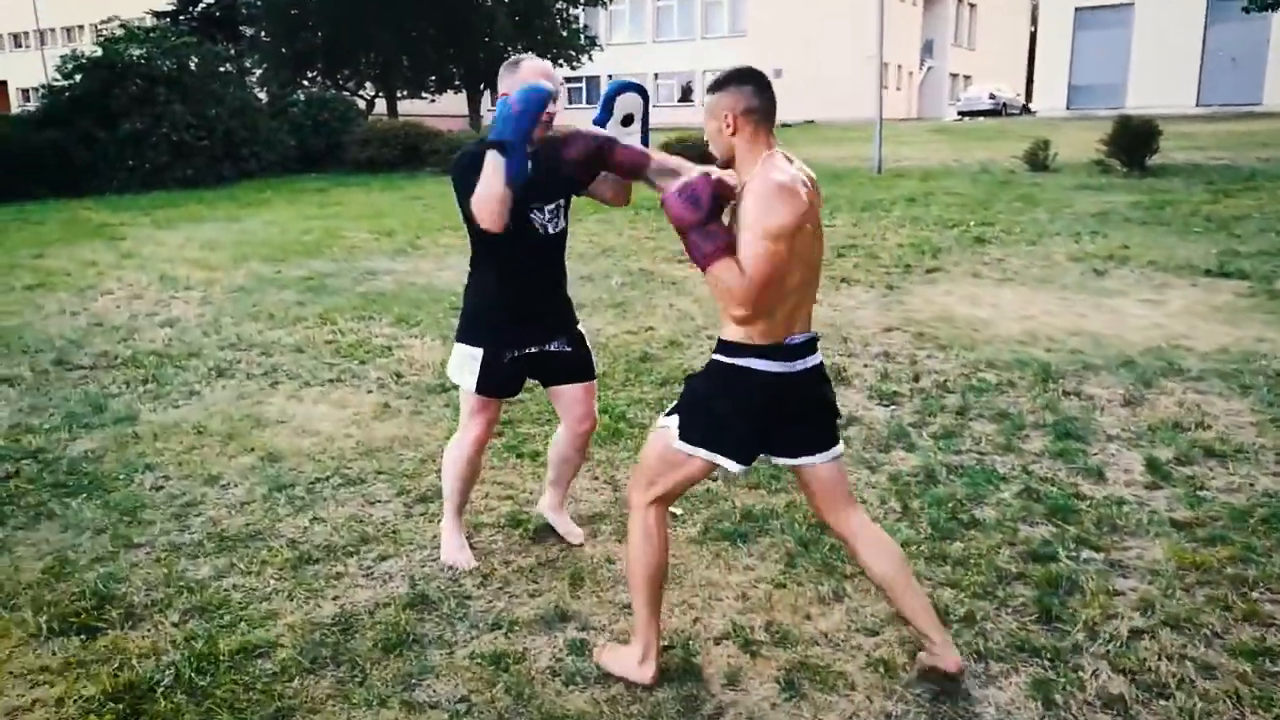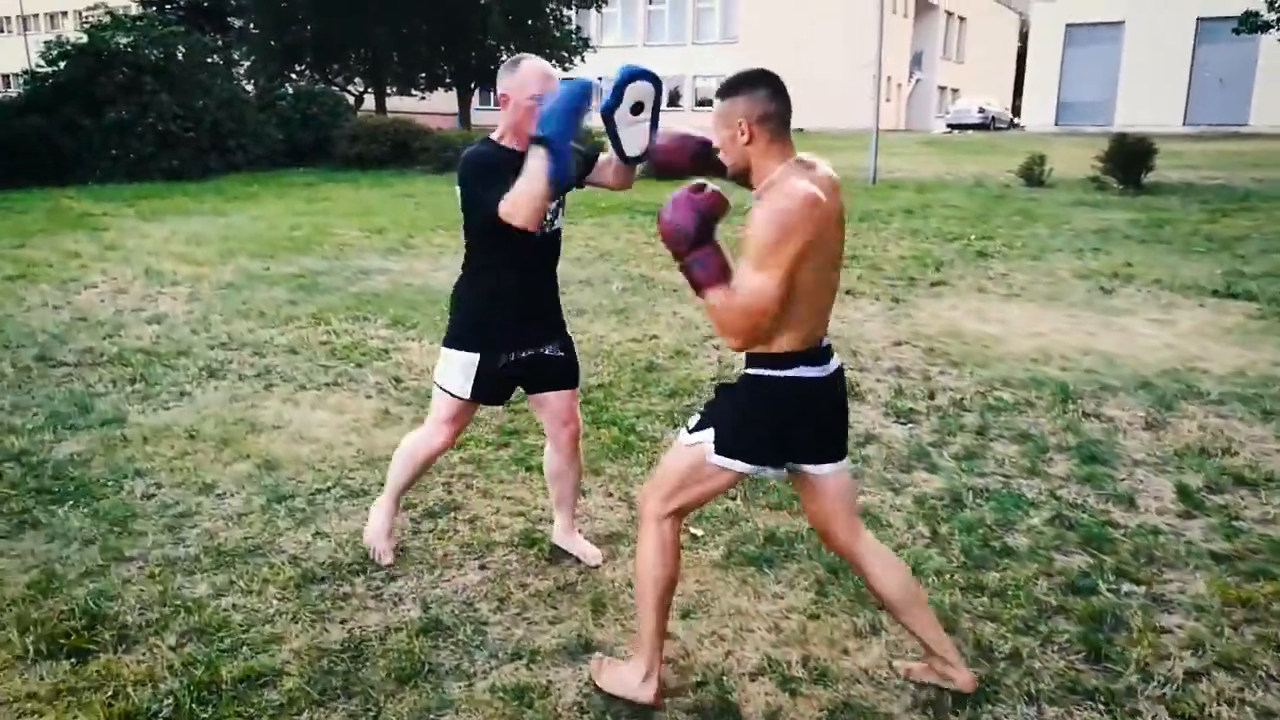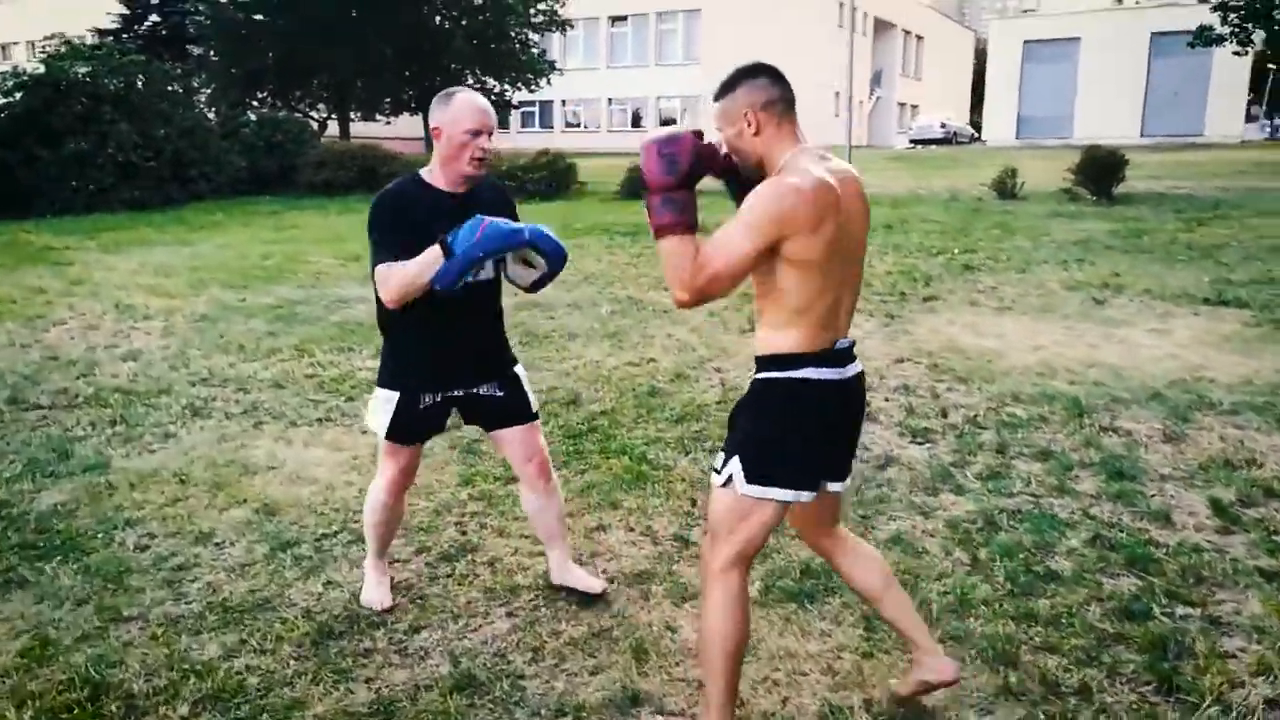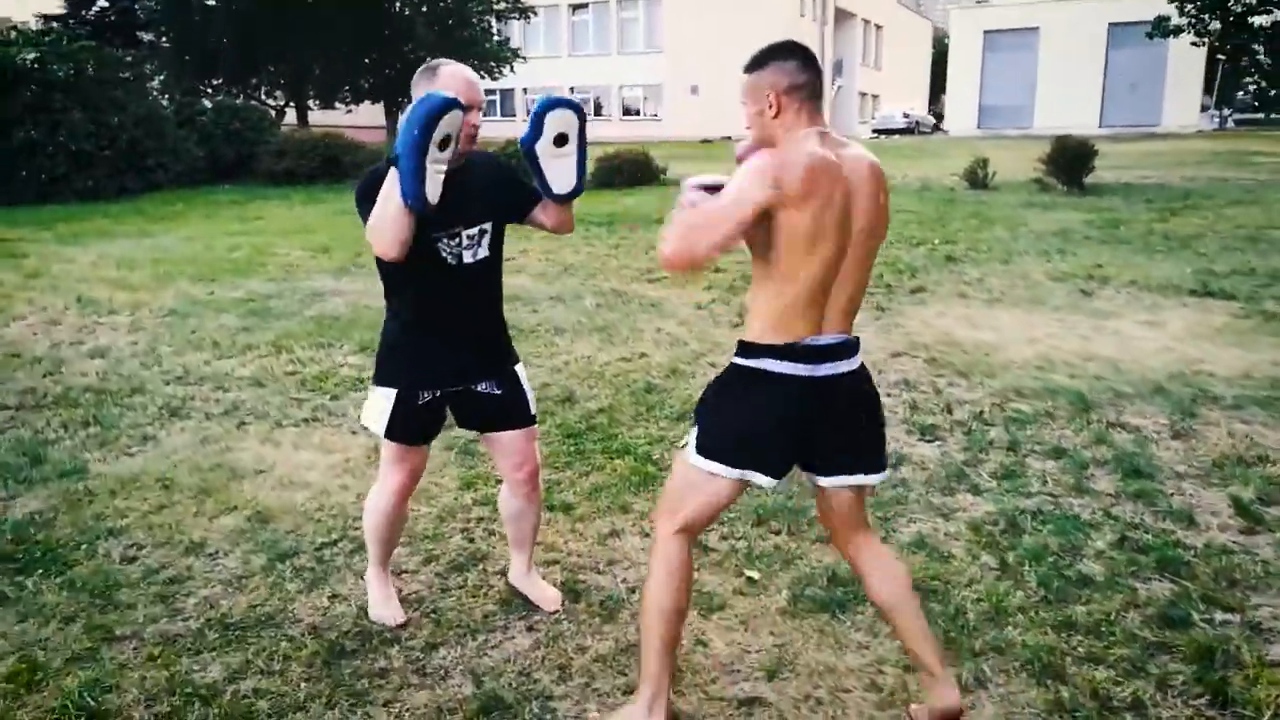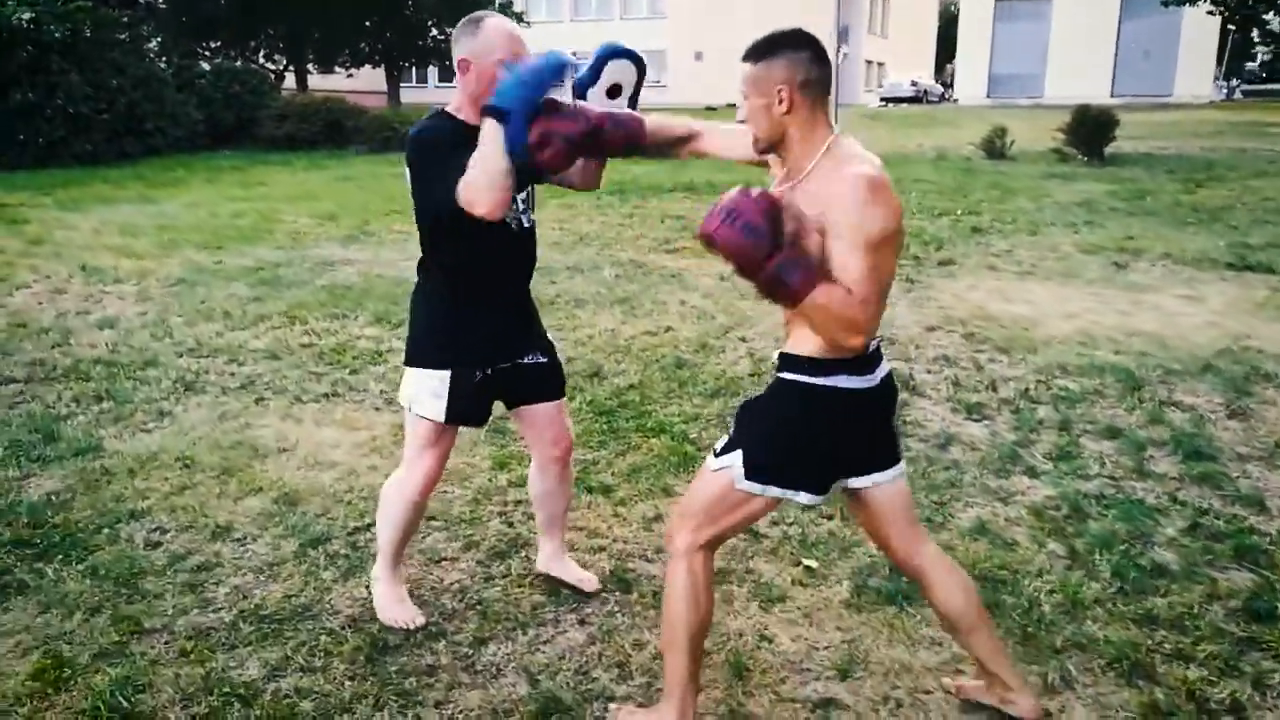
dt=0.3s
person 1, frame 1
left shoulder: (773, 193)
right shoulder: (791, 177)
left elbow: (742, 304)
right elbow: (718, 189)
left wrist: (699, 230)
left hip: (742, 378)
right hip: (803, 373)
left knee: (646, 496)
right knee: (843, 514)
left ankle: (642, 652)
right ankle: (938, 643)
person 1, frame 2
left shoulder: (780, 212)
right shoulder: (815, 174)
left elbow: (741, 332)
left wrist: (695, 248)
right wrist: (701, 165)
left hip: (771, 390)
right hip: (818, 382)
left knee: (659, 505)
right knee: (845, 533)
left ankle: (643, 670)
right ankle: (947, 660)
person 1, frame 3
left shoulder: (786, 194)
right shoulder: (841, 178)
left elbow: (688, 288)
left wrist: (668, 193)
right wrist: (739, 179)
left hip: (790, 394)
right hip: (840, 381)
left knee: (723, 560)
right knee: (825, 533)
right ankle: (929, 655)
person 1, frame 4
left shoulder: (777, 168)
right shoulder: (868, 170)
left elbow: (682, 250)
left wrist: (689, 205)
right wrist: (724, 201)
left hip: (769, 383)
right hip: (843, 378)
left knee: (674, 528)
right knee: (857, 539)
person 1, frame 5
left shoulder: (857, 186)
right shoulder: (799, 153)
left elbow: (851, 327)
left wrist: (771, 262)
right wrist: (609, 123)
left hip: (813, 400)
right hip: (858, 392)
left knee: (687, 537)
right knee: (908, 544)
person 2, frame 1
left shoulder: (561, 153)
right shoulder: (476, 158)
left elbow: (614, 194)
right elbow: (492, 219)
right wrist: (503, 142)
left hip: (554, 317)
right hip: (492, 323)
left knee: (581, 419)
right knee: (476, 431)
left ankle: (552, 502)
right ankle: (451, 525)
person 2, frame 2
left shoulder: (552, 149)
right shoulder: (479, 163)
left elbow: (619, 176)
right elbow: (526, 215)
left wrist: (632, 131)
right wrist: (548, 142)
left hip: (542, 323)
right hip: (482, 327)
left knee: (567, 428)
right knee: (441, 432)
left ankle: (564, 527)
right ankle: (385, 507)
person 2, frame 3
left shoulder: (493, 194)
right shoulder: (396, 203)
left elbow: (521, 269)
right elbow: (392, 290)
left wrist: (531, 261)
right wrist: (454, 253)
left hip: (489, 360)
right hip: (415, 368)
left knee: (534, 463)
right knee: (395, 474)
left ankle: (561, 562)
right ankle: (377, 564)
person 2, frame 4
left shoulder: (488, 171)
right shoulder: (383, 180)
left elbow: (559, 222)
right elbow: (388, 247)
right wrist: (412, 164)
left hip: (488, 354)
right hip: (413, 361)
left knee: (523, 469)
right knee: (398, 479)
left ankle: (522, 568)
right ankle: (378, 575)
person 2, frame 5
right shoulder: (434, 139)
left elbow: (583, 176)
right elbow: (485, 202)
right wrist: (501, 120)
left hip: (516, 325)
right hip: (446, 335)
left knee: (555, 442)
right knee: (423, 466)
left ankle: (552, 548)
